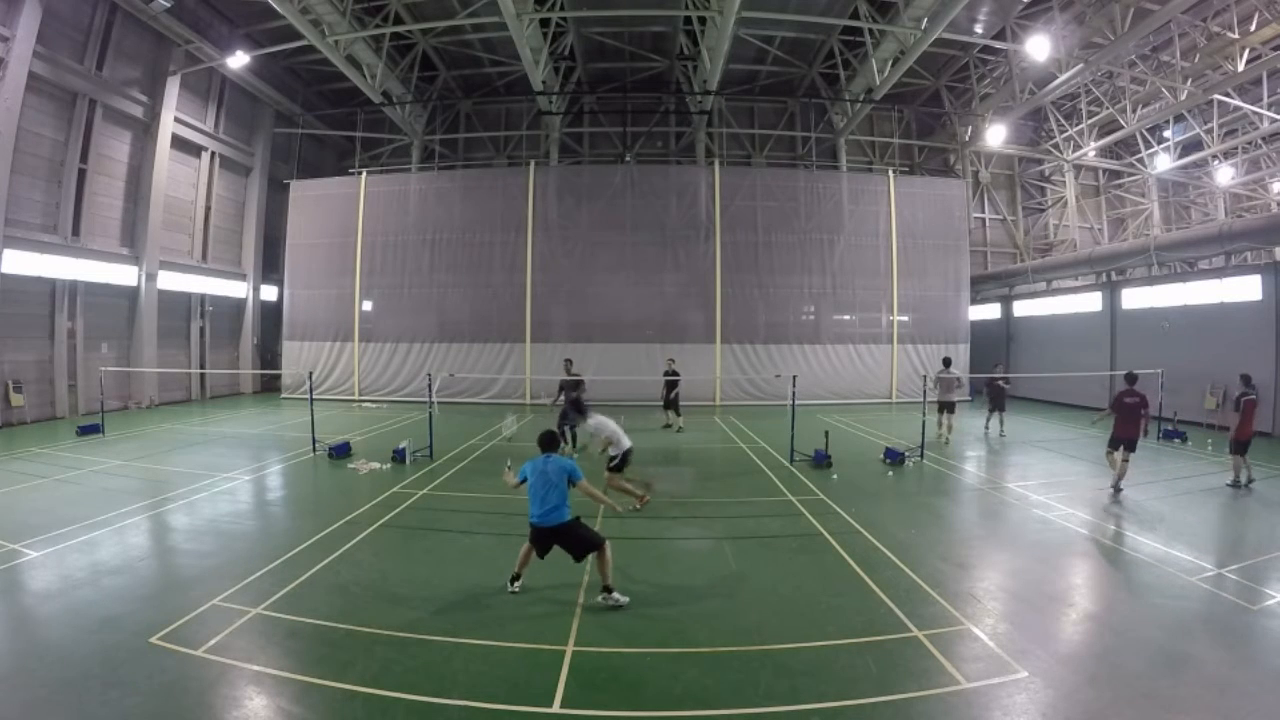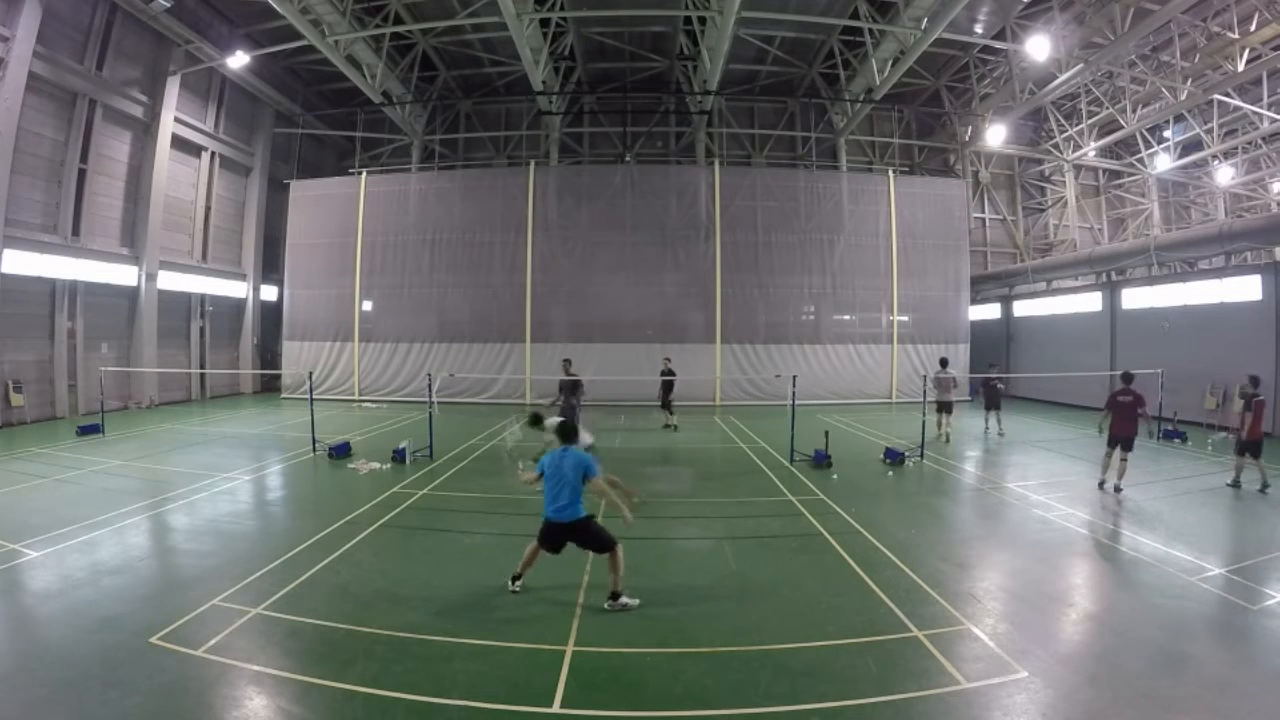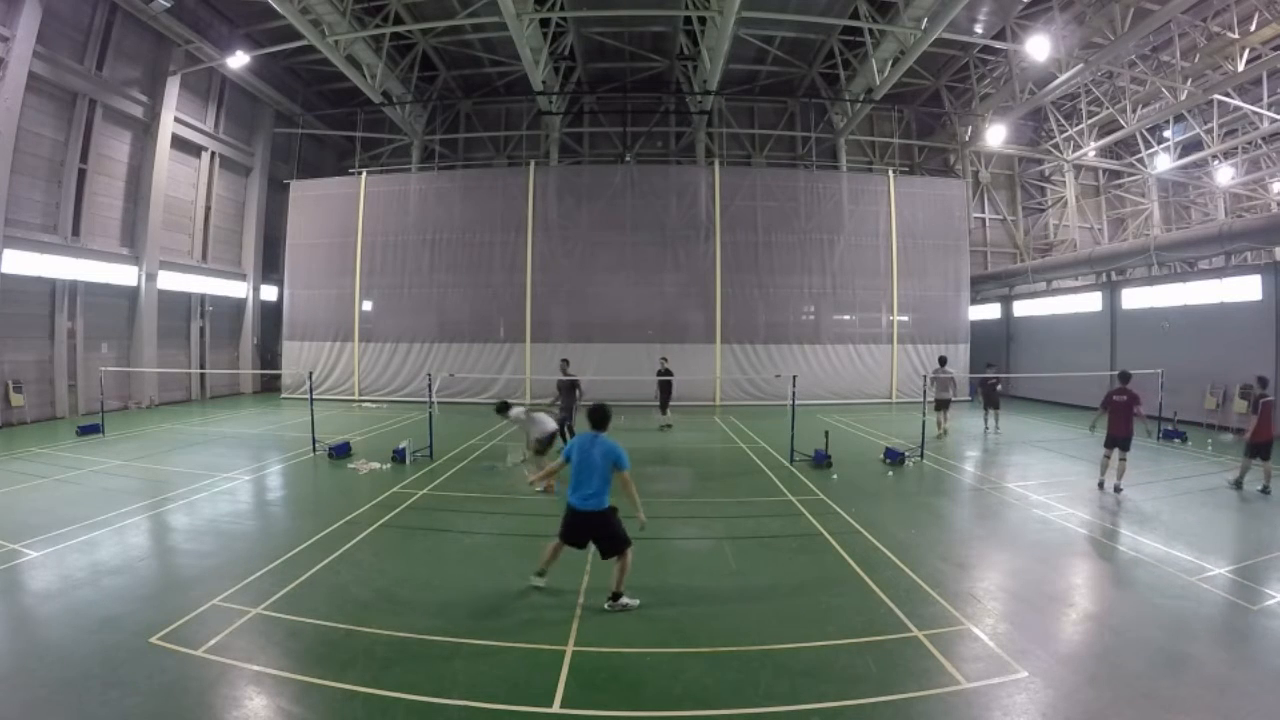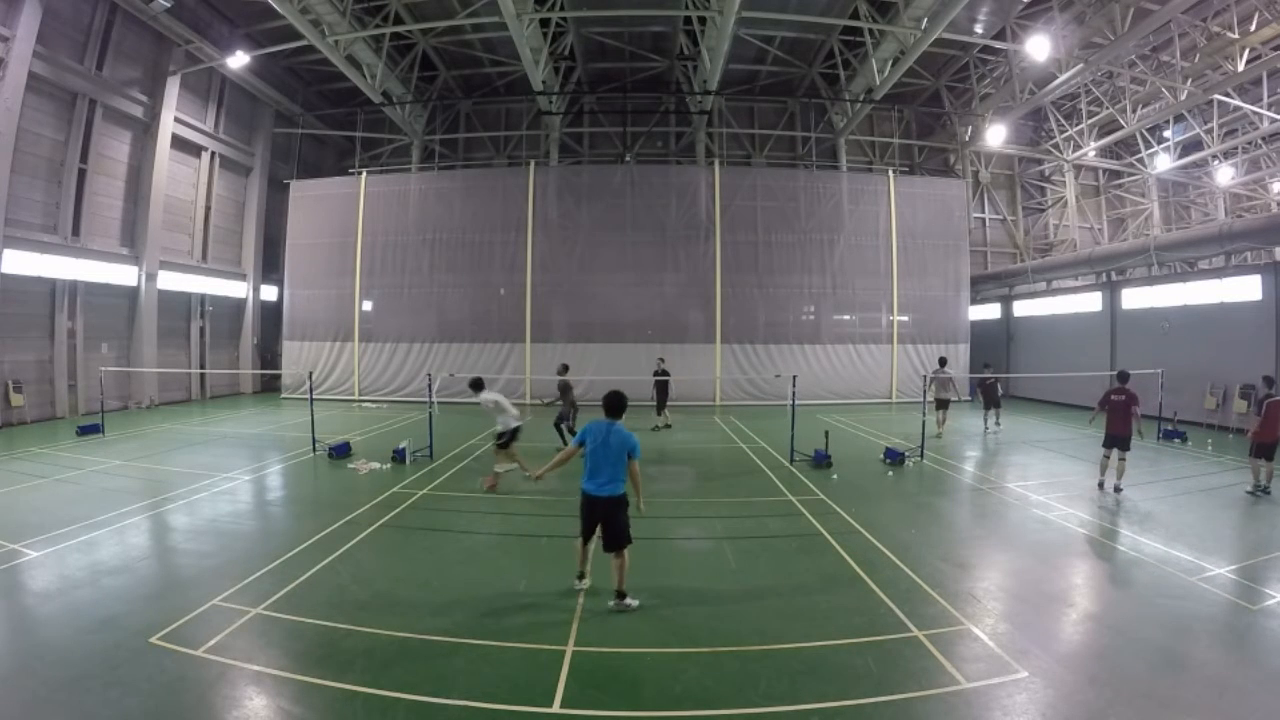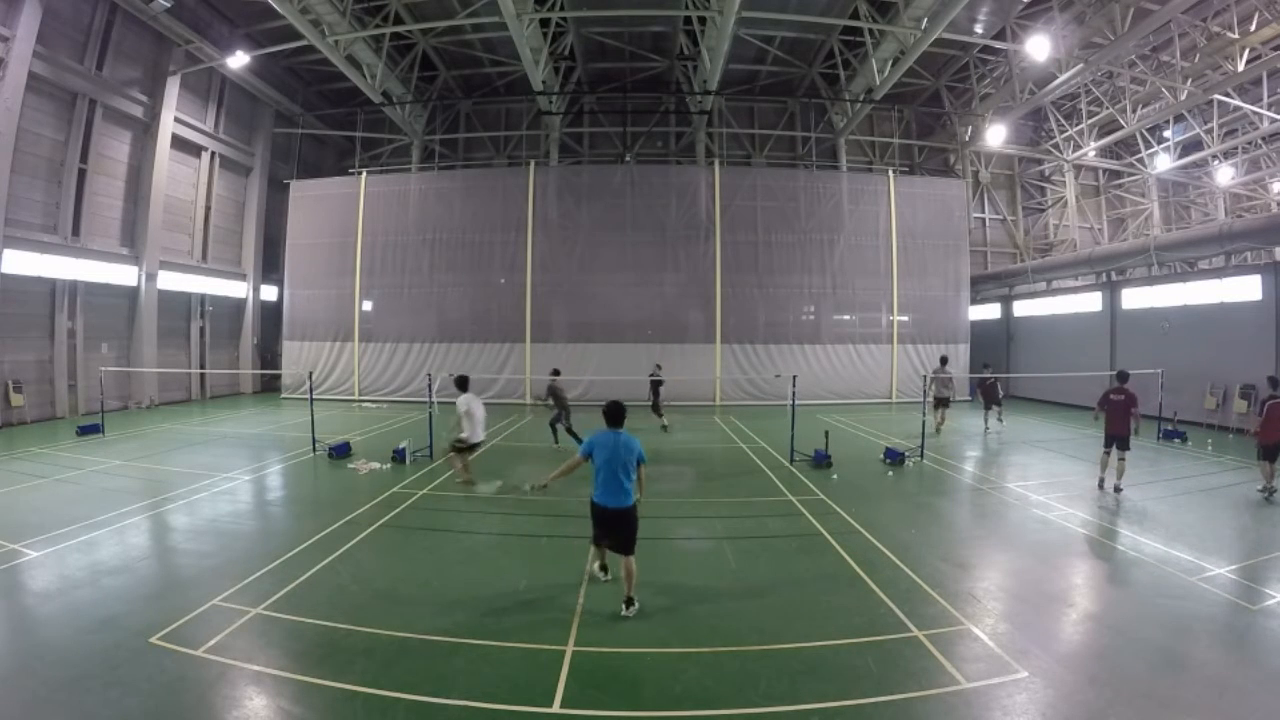
dt=0.2s
person 1, frame 1
left shoulder: (530, 465)
right shoulder: (567, 464)
left elbow: (514, 483)
right elbow: (587, 490)
left wrist: (507, 475)
right wrist: (612, 505)
left hip: (538, 524)
right hip: (563, 524)
left knee: (530, 544)
right knee: (603, 546)
left ankle: (515, 580)
right ankle: (607, 591)
person 1, frame 2
left shoulder: (548, 458)
right shoulder: (584, 459)
left elbow: (531, 479)
right elbow: (600, 488)
left wrist: (523, 474)
right wrist: (623, 509)
left hip: (553, 520)
right hip: (577, 520)
left knee: (538, 544)
right knee: (615, 548)
left ankle: (516, 579)
right ankle: (616, 597)
person 1, frame 3
left shoulder: (576, 442)
right shoulder: (615, 449)
left elbow: (556, 466)
right elbow: (626, 482)
left wrist: (537, 477)
right wrist: (639, 510)
left hip: (574, 507)
right hip: (600, 510)
left knee: (561, 540)
right knee: (624, 551)
left ankle: (540, 574)
right ankle: (616, 598)
person 1, frame 4
left shoulder: (590, 428)
right shoulder: (629, 437)
left elbow: (567, 454)
right elbow: (634, 472)
left wrist: (543, 471)
right wrist: (639, 500)
left hip: (589, 495)
right hip: (614, 498)
left knee: (584, 537)
right knee: (620, 548)
left ankle: (581, 577)
right ankle: (620, 596)
person 1, frame 5
left shoulder: (595, 440)
right shoulder: (634, 444)
left elbow: (573, 464)
right elbow: (640, 475)
left wrist: (547, 480)
right wrist: (640, 493)
left hip: (600, 504)
right hip: (626, 506)
left knee: (600, 540)
right knee: (627, 554)
left ankle: (602, 569)
right ankle: (629, 601)
